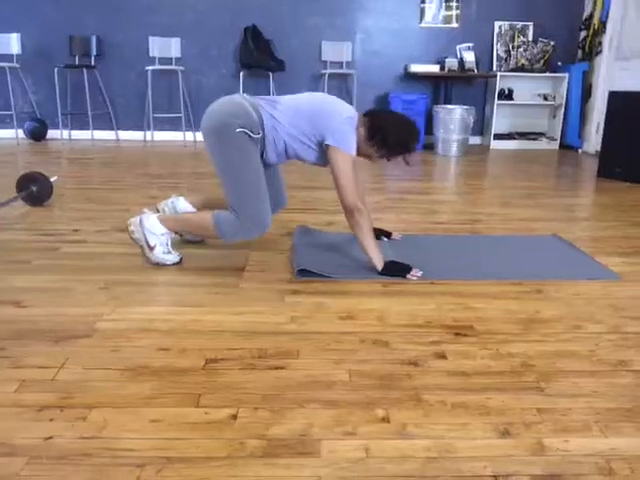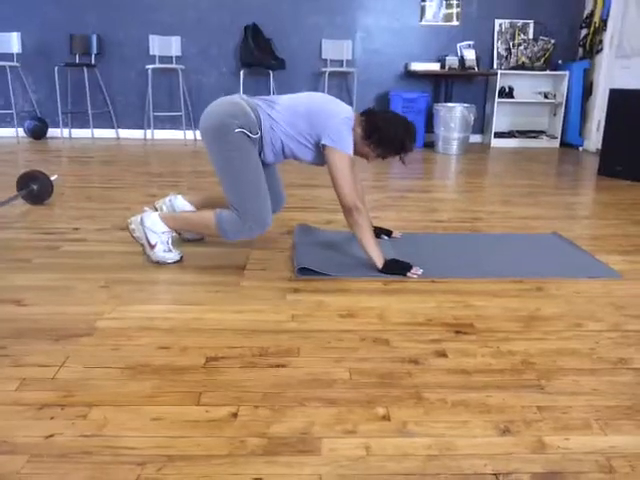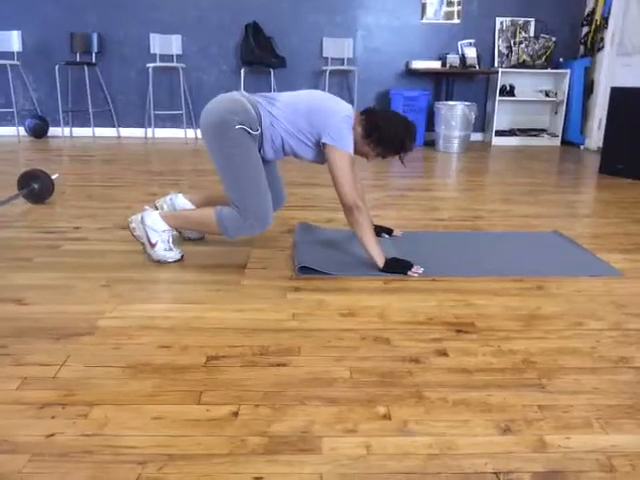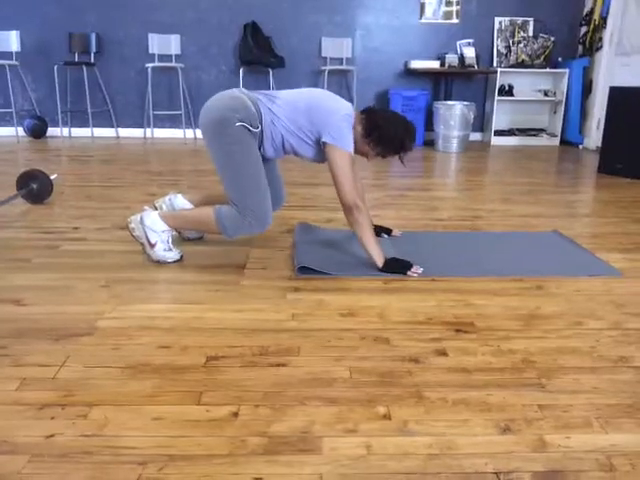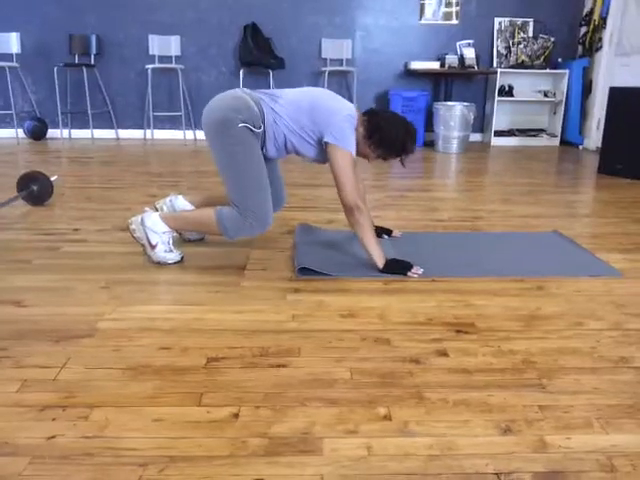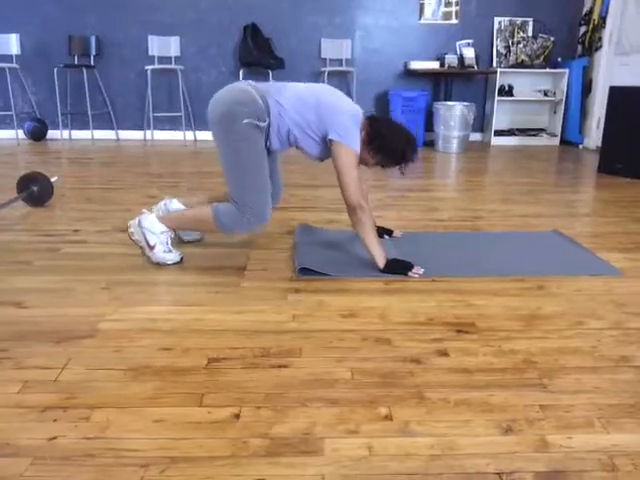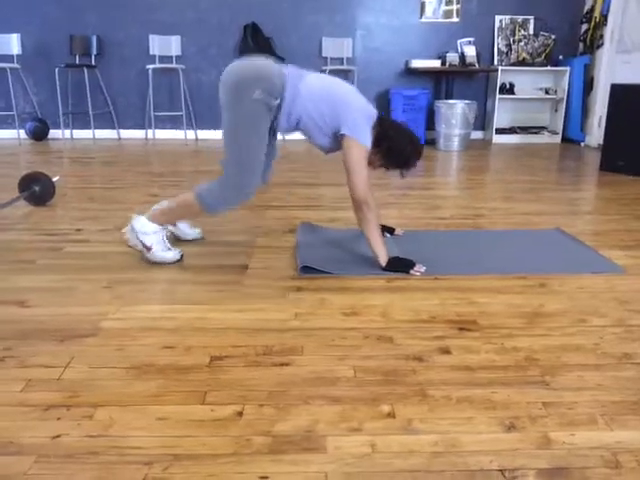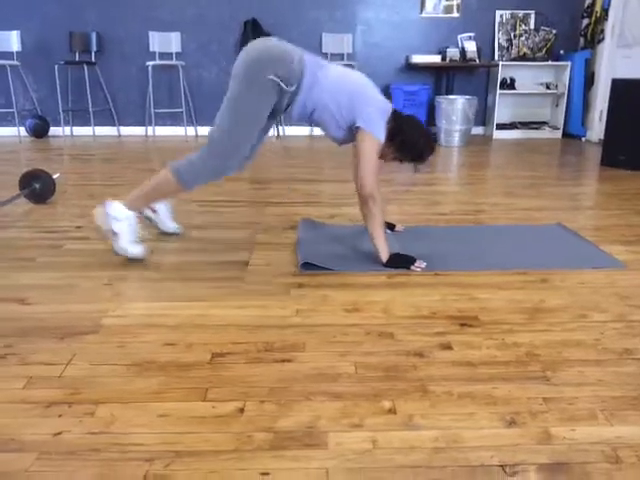
dt=0.1s
person 1, frame 1
left shoulder: (348, 122)
right shoulder: (343, 130)
left elbow: (351, 188)
right elbow: (353, 204)
left wrist: (367, 230)
right wrist: (381, 264)
left hip: (238, 120)
right hip: (233, 124)
left knee: (274, 204)
right knee: (252, 224)
left ankle: (184, 206)
right ankle: (156, 225)
person 1, frame 2
left shoulder: (347, 122)
right shoulder: (340, 129)
left elbow: (351, 184)
right elbow: (351, 204)
left wrist: (368, 228)
right wrist: (382, 262)
left hip: (236, 123)
right hip: (230, 126)
left knee: (272, 204)
right knee: (254, 222)
left ankle: (181, 204)
right ankle: (156, 222)
person 1, frame 3
left shoulder: (348, 120)
right shoulder: (340, 128)
left elbow: (352, 182)
right elbow: (352, 202)
left wrist: (369, 226)
right wrist: (382, 261)
left hip: (237, 120)
right hip: (231, 122)
left knee: (273, 202)
right knee: (255, 219)
left ankle: (182, 203)
right ankle: (158, 221)
person 1, frame 4
left shoulder: (350, 121)
right shoulder: (340, 128)
left elbow: (352, 182)
right elbow: (351, 203)
left wrist: (368, 227)
right wrist: (382, 261)
left hip: (236, 117)
right hip: (230, 119)
left knee: (273, 201)
right knee: (255, 219)
left ankle: (181, 203)
right ankle: (156, 222)
person 1, frame 5
left shoulder: (352, 121)
right shoulder: (342, 128)
left elbow: (353, 182)
right elbow: (353, 203)
left wrist: (369, 227)
right wrist: (382, 262)
left hip: (238, 117)
right hip: (233, 120)
left knee: (273, 203)
right knee: (255, 221)
left ankle: (182, 205)
right ankle: (158, 223)
person 1, frame 6
left shoulder: (356, 123)
right shoulder: (348, 131)
left elbow: (356, 198)
right elbow: (355, 204)
left wrist: (370, 228)
right wrist: (383, 262)
left hip: (244, 108)
right hip: (238, 112)
left knee: (268, 197)
right knee: (254, 216)
left ankle: (178, 207)
right ankle: (152, 227)
person 1, frame 7
left shoulder: (363, 118)
right shoulder: (360, 126)
left elbow: (360, 194)
right elbow: (362, 198)
left wrist: (374, 224)
right wrist: (385, 260)
left hip: (255, 82)
right hip: (254, 87)
left knee: (253, 177)
right knee: (238, 188)
left ankle: (173, 214)
right ankle: (148, 224)
person 1, frame 8
left shoulder: (371, 113)
right shoulder: (375, 122)
left elbow: (362, 180)
right elbow: (369, 191)
left wrist: (375, 219)
right wrist: (386, 255)
left hip: (273, 67)
right hip: (271, 68)
left knee: (237, 157)
right knee: (218, 161)
left ankle: (155, 203)
right ankle: (122, 211)
